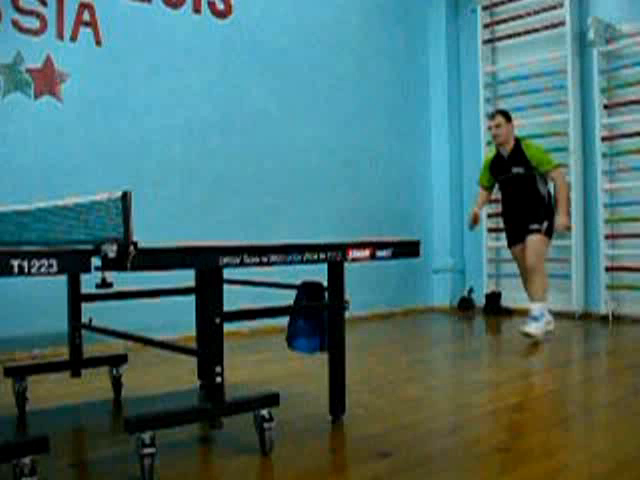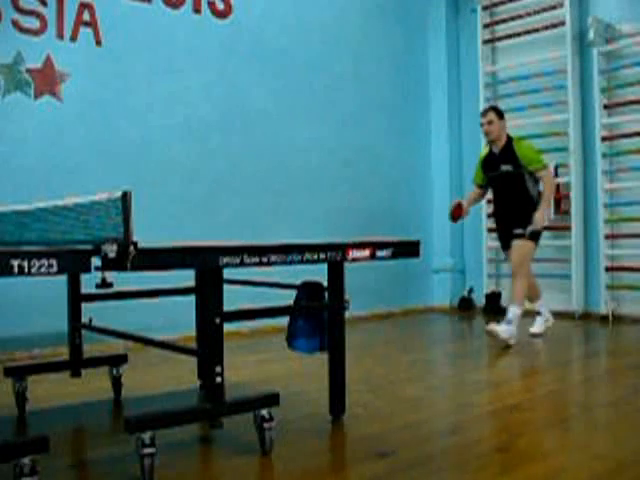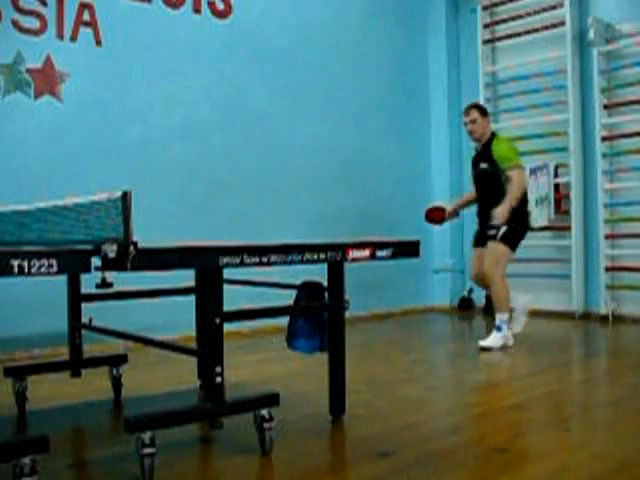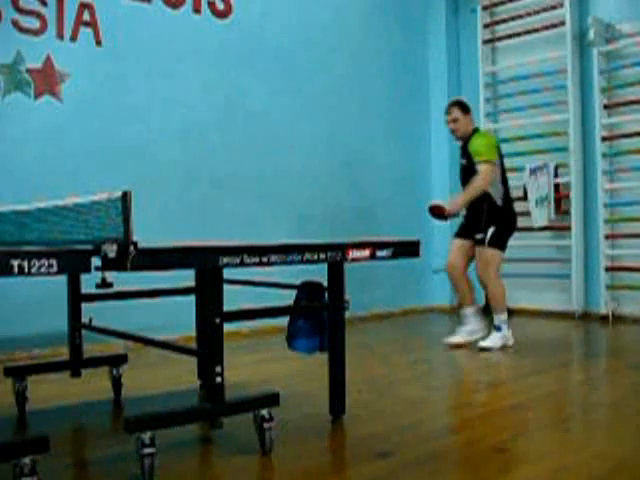
dt=0.2s
person 1, frame 1
left shoulder: (531, 150)
right shoulder: (491, 161)
left elbow: (560, 178)
right elbow: (485, 190)
left wrist: (562, 212)
right wrist: (477, 209)
left hip: (539, 215)
right hip: (513, 219)
left knee: (534, 264)
right knee: (526, 270)
left ankle: (536, 318)
right ankle: (545, 317)
person 1, frame 2
left shoulder: (522, 148)
right shoulder: (485, 158)
left elbow: (547, 179)
right elbow: (479, 189)
left wrist: (542, 209)
right wrist: (466, 204)
left hip: (526, 219)
right hip: (504, 221)
left knee: (518, 267)
right knee: (520, 271)
left ankle: (509, 325)
right ankle: (542, 313)
person 1, frame 3
left shoulder: (502, 146)
right shoulder: (477, 154)
left elbow: (519, 180)
left wrist: (506, 207)
right wrist: (456, 206)
left hip: (509, 219)
right hip: (487, 221)
left knee: (491, 270)
right knee: (478, 274)
left ankle: (503, 329)
right ankle: (516, 303)
person 1, frame 4
left shoulder: (482, 141)
right shoulder: (466, 147)
left elbow: (486, 176)
left wrist: (461, 199)
right wrist: (459, 205)
left hip: (495, 217)
right hip: (475, 217)
left knee: (486, 273)
right knee: (454, 266)
left ankle: (502, 330)
right ankle: (472, 323)
